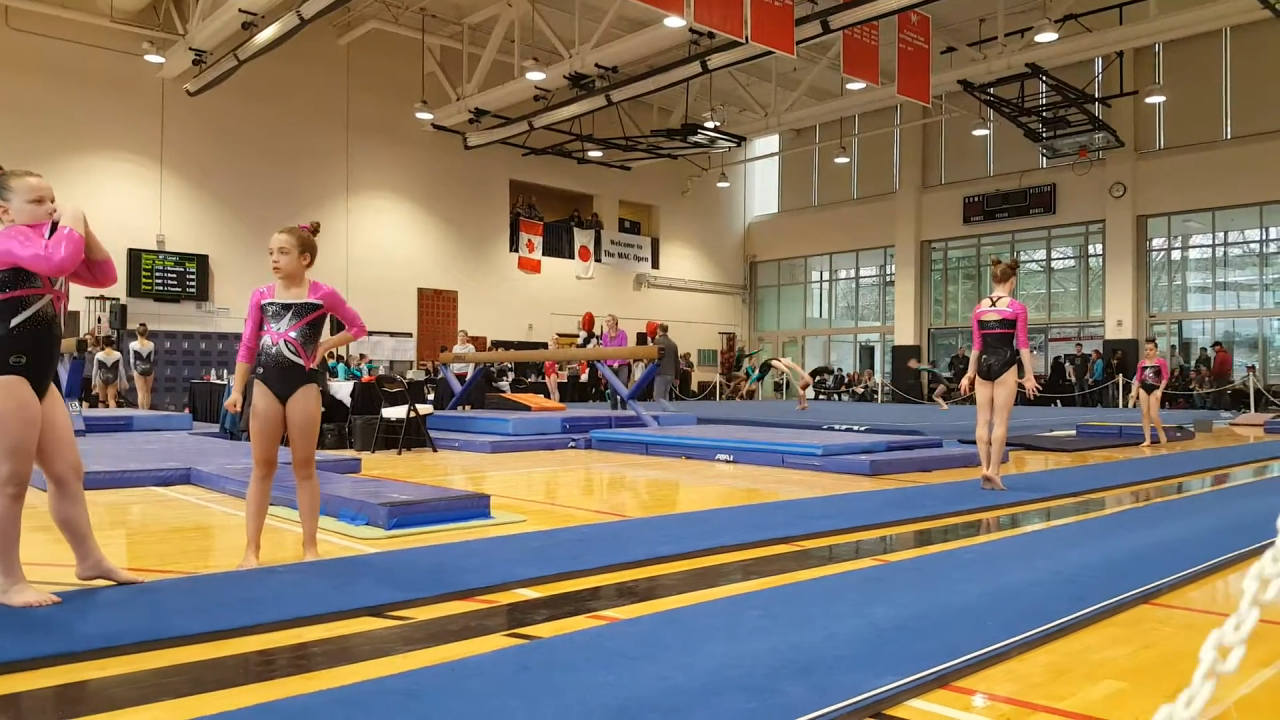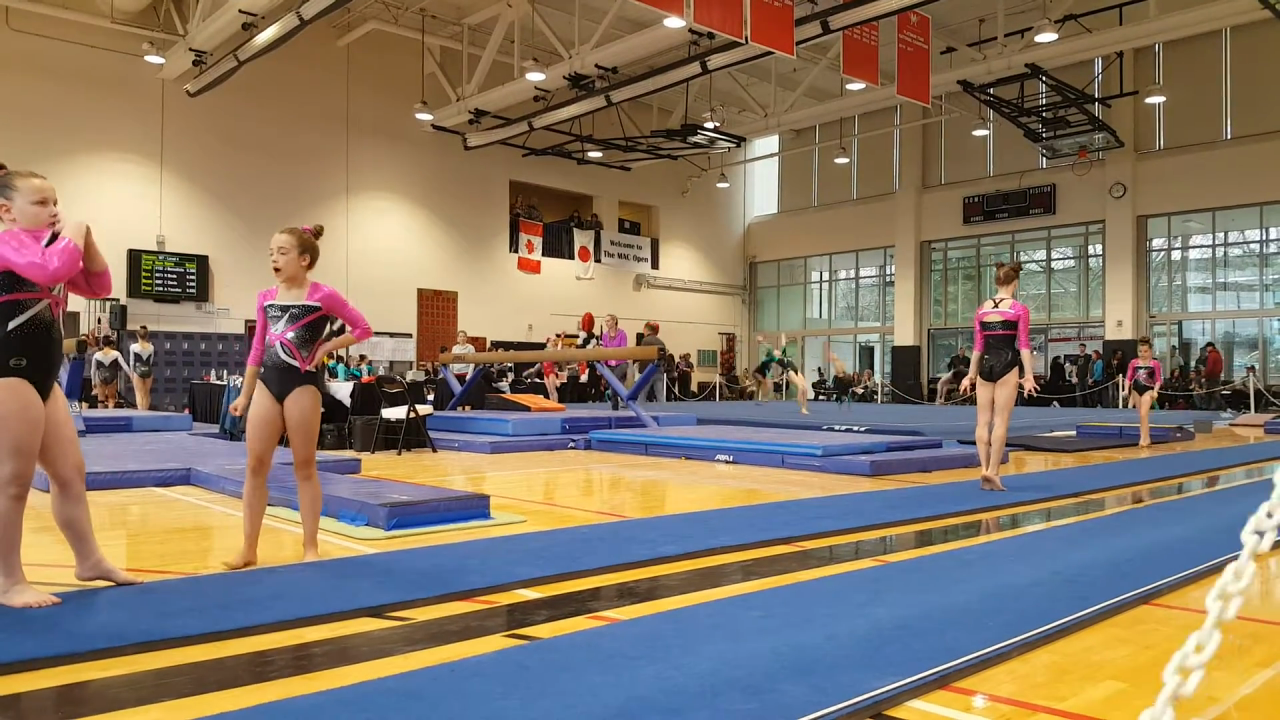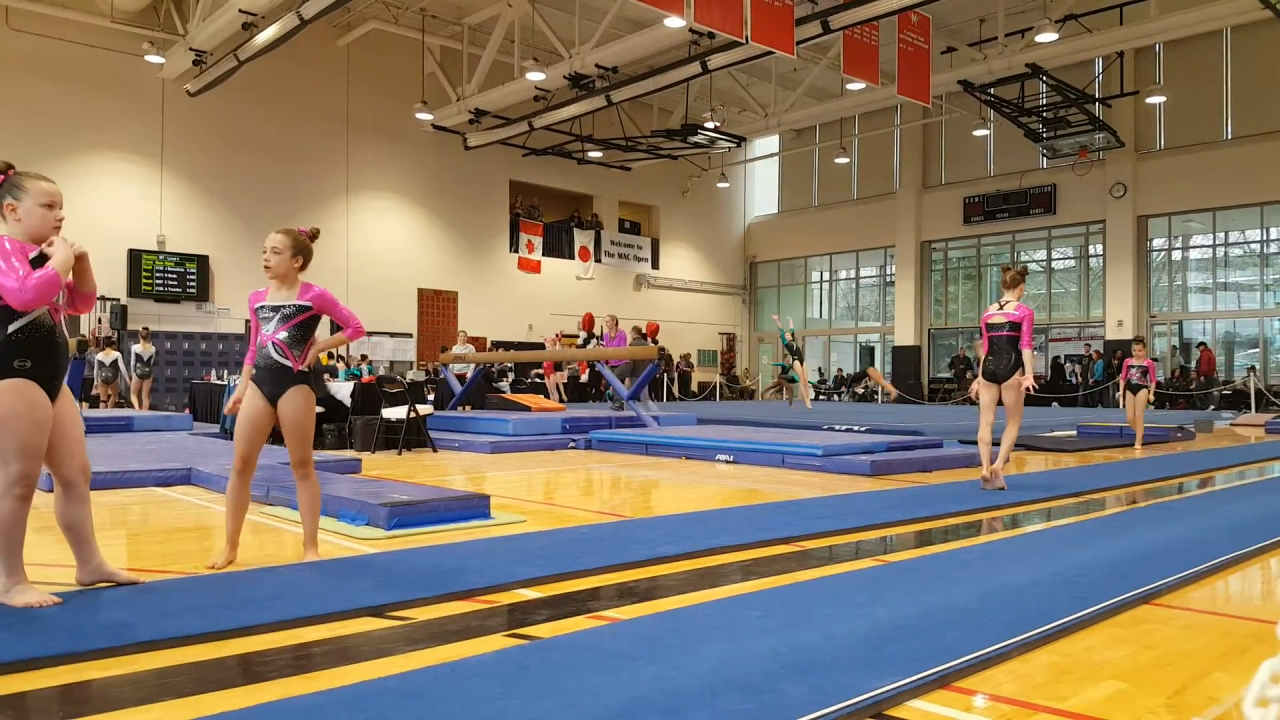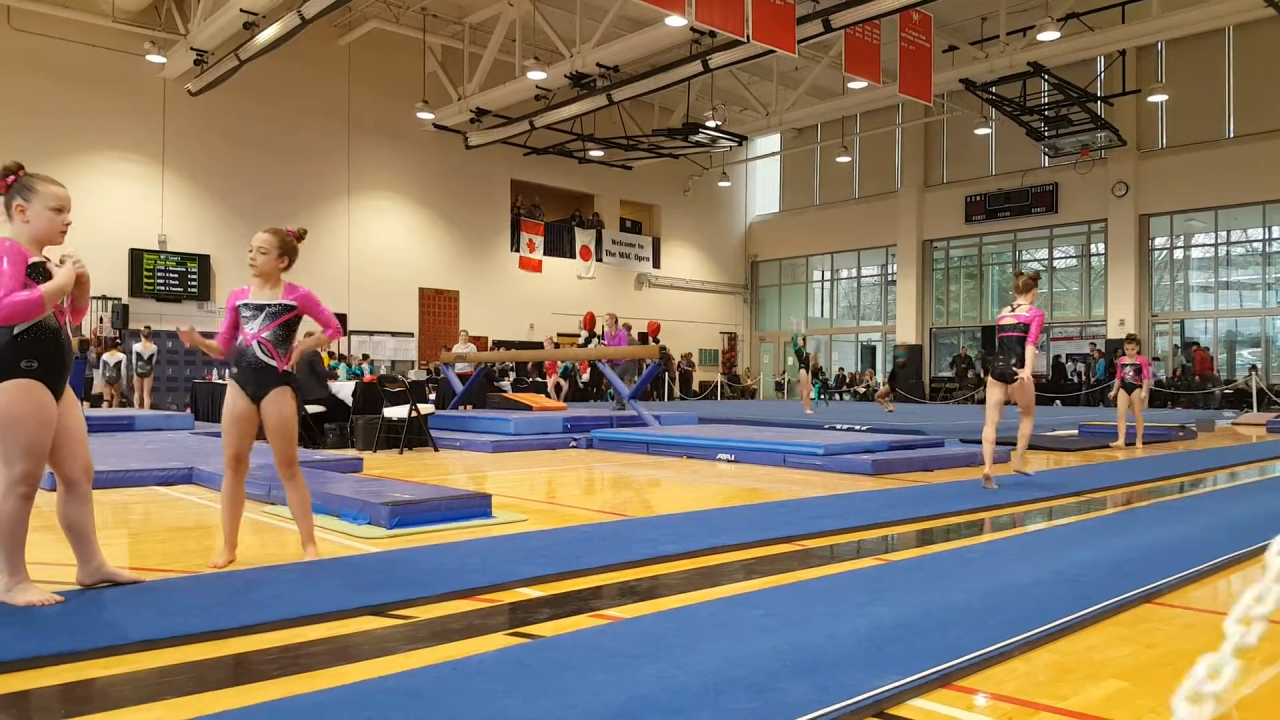
dt=0.2s
person 1, frame 1
left shoulder: (45, 241)
left elbow: (104, 276)
right elbow: (62, 258)
left wrist: (83, 230)
right wrist: (71, 223)
left hip: (38, 375)
left knee: (68, 472)
left ankle: (89, 558)
person 1, frame 2
left shoulder: (43, 248)
left elbow: (99, 286)
right elbow: (56, 268)
left wrist: (84, 239)
right wrist: (71, 234)
left hip: (42, 377)
left knee: (71, 472)
left ankle: (90, 560)
person 1, frame 3
left shoulder: (42, 256)
left elbow: (83, 303)
left wrist: (81, 263)
right wrist: (60, 257)
left hip: (50, 378)
left knee: (76, 474)
left ankle: (90, 564)
person 1, frame 4
left shoulder: (44, 260)
left elbow: (73, 315)
left wrist: (79, 283)
right wrist: (58, 284)
left hip: (54, 379)
left knee: (79, 474)
left ankle: (91, 564)
person 2, frame 1
left shoulder: (323, 295)
right shoulder: (261, 296)
left elbow: (357, 328)
right elbow: (247, 347)
left wrist: (324, 346)
right wrist: (237, 390)
left hip: (304, 384)
right hip: (266, 382)
left knee: (304, 467)
right knee: (262, 467)
left ankle: (310, 546)
right ankle: (252, 549)
person 2, frame 2
left shoulder: (323, 296)
right shoulder: (265, 297)
left elbow: (363, 329)
right elbow: (257, 349)
left wrist: (325, 348)
right wrist: (244, 393)
left hip: (302, 384)
right hip: (267, 384)
left knee: (304, 467)
right knee: (255, 466)
left ankle: (310, 547)
right ankle: (248, 548)
person 2, frame 3
left shoulder: (314, 296)
right shoulder: (257, 299)
left elbow: (355, 327)
right elbow: (253, 350)
left wrist: (317, 348)
right wrist: (239, 391)
left hip: (295, 384)
right hip: (259, 384)
left knee: (302, 467)
right knee: (241, 465)
left ankle: (310, 546)
right ankle: (230, 546)
person 2, frame 4
left shoulder: (298, 296)
right shoulder: (237, 297)
left elbow: (334, 328)
right elbow: (223, 347)
left wrist: (301, 347)
right wrist: (199, 341)
left hip: (277, 384)
right hip: (240, 383)
left knee: (288, 467)
right knee: (234, 465)
left ankle: (309, 543)
right ankle: (228, 546)
person 3, frame 1
left shoulder: (979, 308)
right shoulder: (1017, 307)
left elbow: (976, 344)
right elbow: (1022, 343)
left wrist: (970, 373)
right wrist: (1029, 375)
left hip: (984, 364)
right hip: (1005, 364)
left knee: (983, 421)
right knee: (1000, 422)
left ankle: (985, 471)
right ankle: (993, 472)
person 3, frame 2
left shoulder: (982, 309)
right shoulder: (1019, 309)
left elbow: (978, 345)
right elbow: (1023, 344)
left wrist: (971, 374)
right wrist: (1028, 375)
left hip: (986, 365)
right hip: (1006, 365)
left knee: (983, 421)
right knee: (1001, 422)
left ankle: (985, 471)
right ankle: (992, 472)
person 3, frame 3
left shoulder: (988, 312)
right shoulder: (1024, 311)
right elbow: (1025, 345)
left wrist: (979, 377)
right wrist: (1028, 374)
left hip: (989, 367)
right hip: (1010, 366)
left knee: (986, 422)
right knee: (1013, 423)
left ankle: (986, 471)
right ankle: (998, 466)
person 3, frame 4
left shoulder: (1002, 314)
right shoulder: (1035, 313)
right elbow: (1031, 342)
right wrist: (1028, 369)
left hip: (997, 366)
right hip: (1017, 367)
left knee: (991, 421)
right knee: (1027, 417)
left ankle: (987, 469)
right ankle: (1018, 460)
